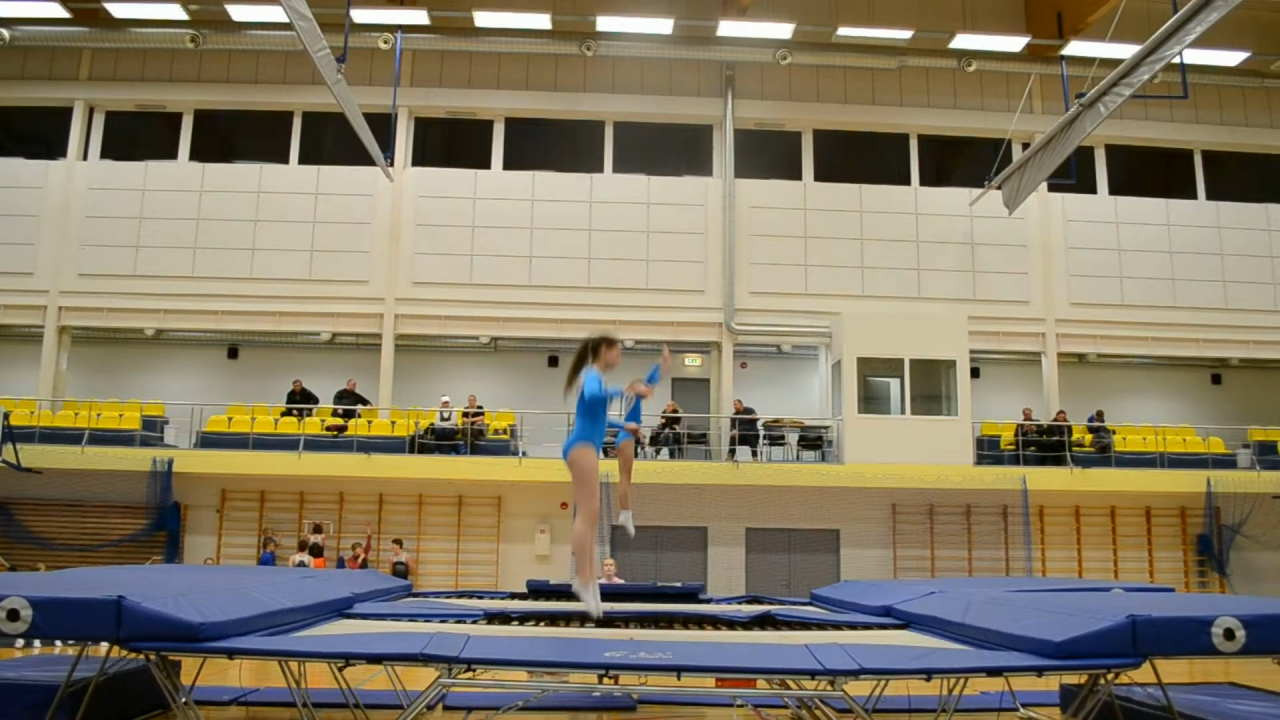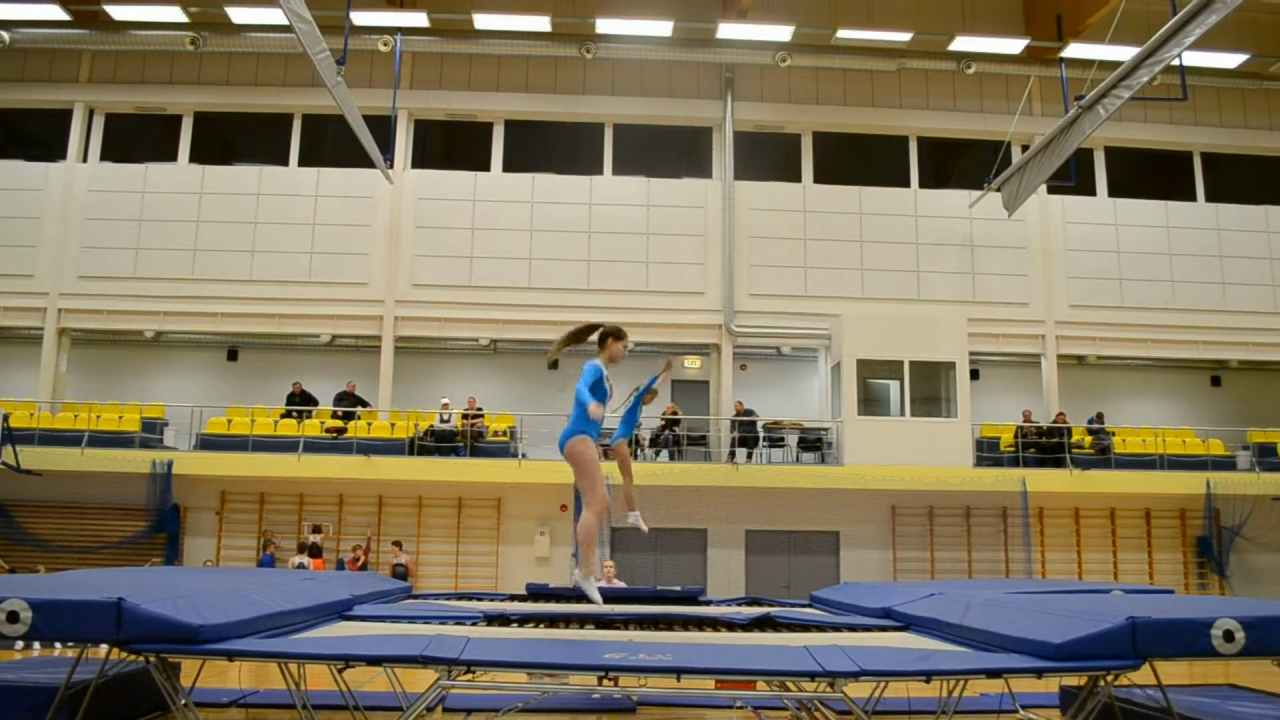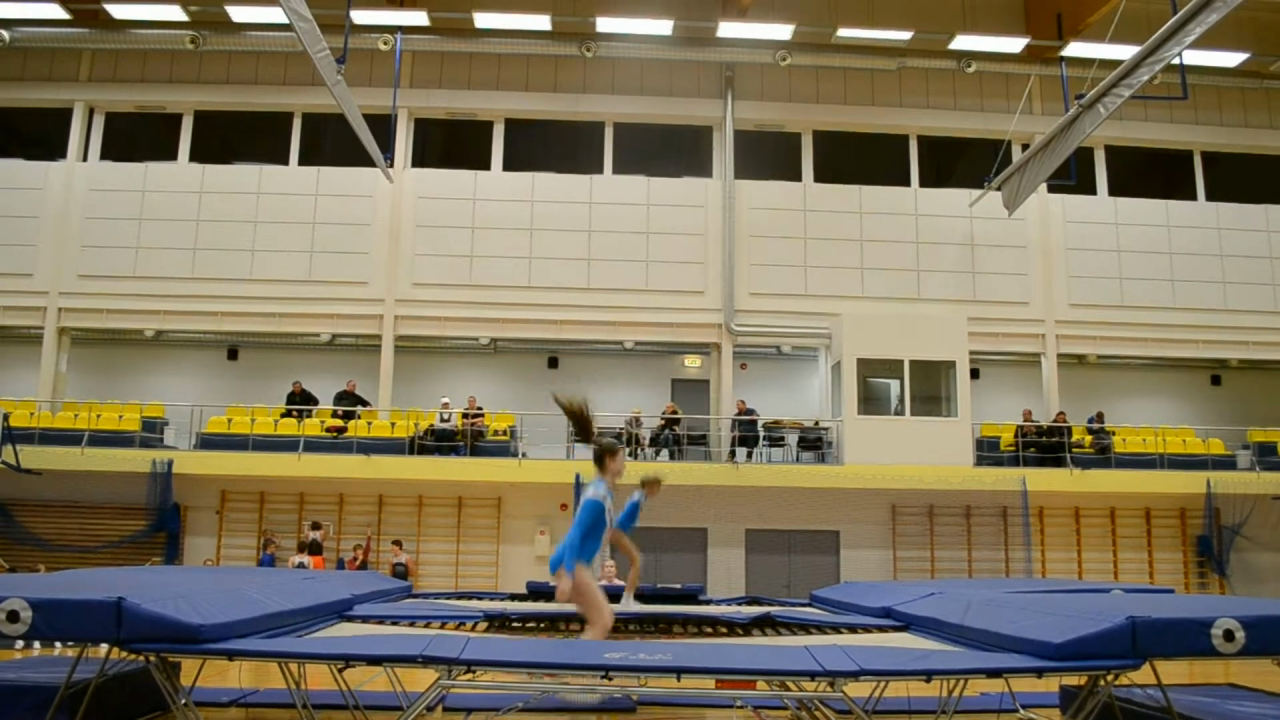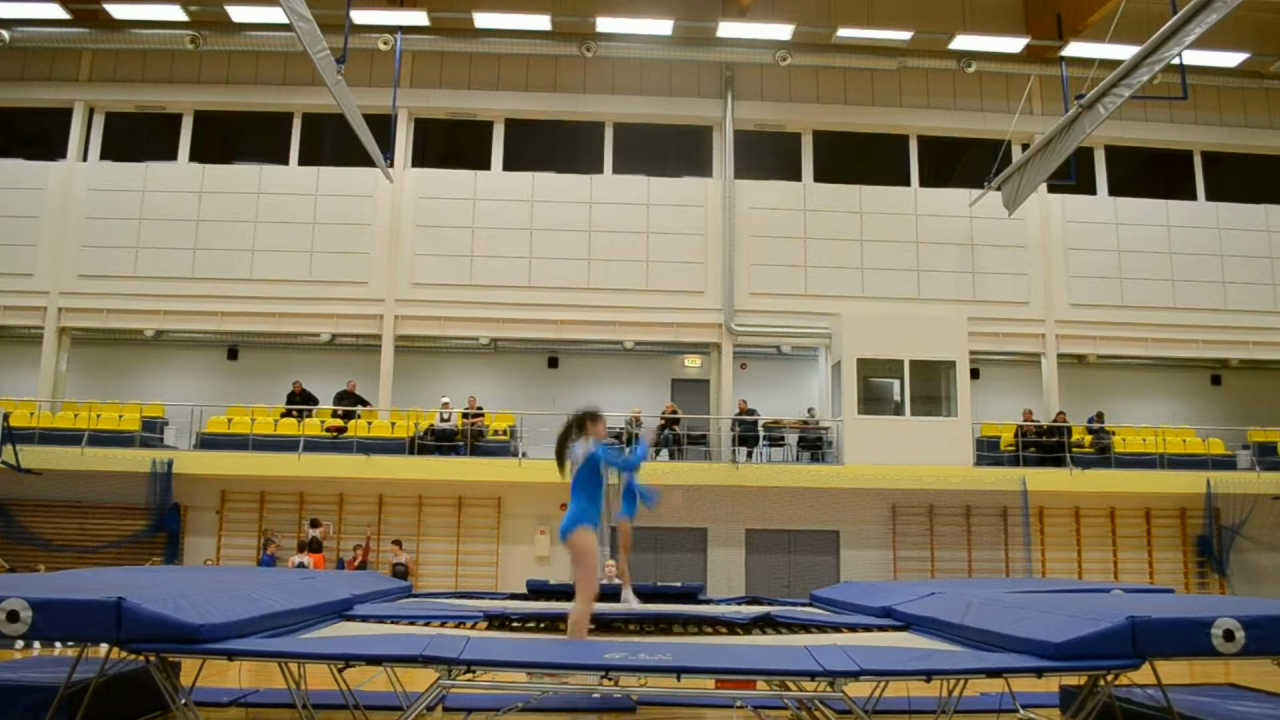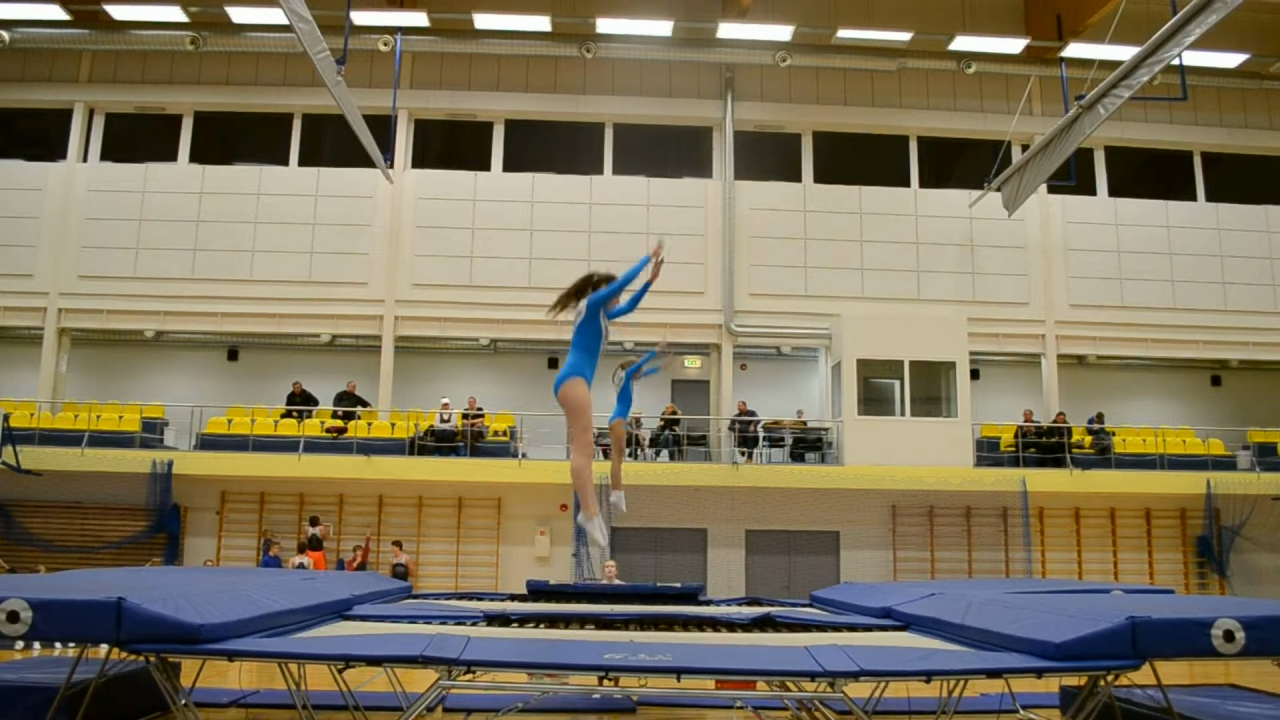
dt=0.3s
person 1, frame 1
left shoulder: (594, 376)
right shoulder: (592, 375)
right elbow: (590, 395)
left wrist: (622, 425)
right wrist: (626, 390)
left hip: (585, 447)
right hip: (581, 446)
left knee: (588, 516)
right knee: (588, 515)
left ankle: (586, 579)
right ankle: (584, 579)
person 1, frame 2
left shoulder: (600, 370)
right shoulder: (595, 367)
right elbow: (581, 389)
right wrist: (591, 405)
left hip: (582, 440)
right hip: (578, 439)
left knee: (598, 504)
right knee: (594, 505)
left ankle: (586, 570)
right ankle: (585, 572)
person 1, frame 3
left shoulder: (600, 492)
right shoulder: (597, 496)
right elbow: (575, 536)
right wrist: (567, 574)
left hip: (578, 563)
right hip: (572, 563)
left knee: (602, 622)
right knee: (603, 621)
person 1, frame 4
left shoulder: (588, 450)
right shoulder: (591, 450)
left elbow: (624, 463)
right elbow: (629, 466)
right wrist: (644, 445)
left hip: (579, 525)
right hip: (580, 526)
left knee: (587, 595)
right knee: (586, 596)
person 1, frame 5
left shoulder: (598, 314)
right shoulder: (591, 304)
left elbow: (628, 307)
right elbow: (623, 280)
left wrist: (650, 281)
right wrist: (650, 257)
left hip: (575, 382)
right hip: (573, 379)
left knee: (584, 450)
right knee: (582, 449)
left ankle: (591, 513)
right ankle: (589, 513)
